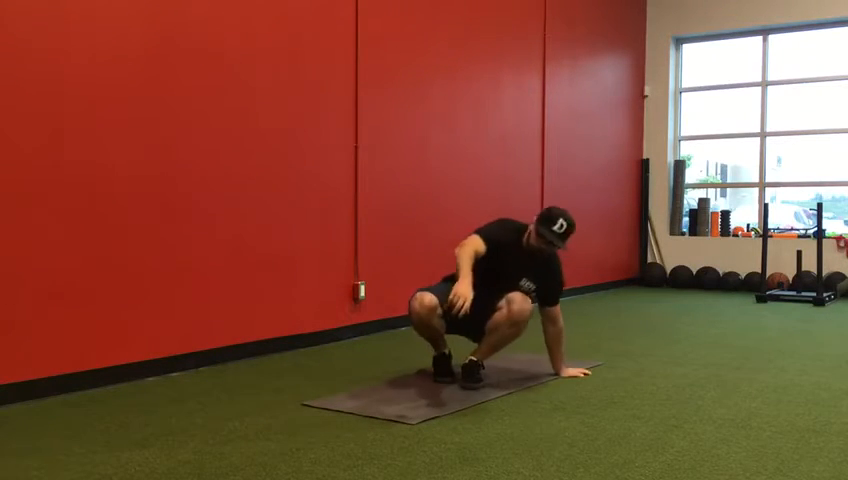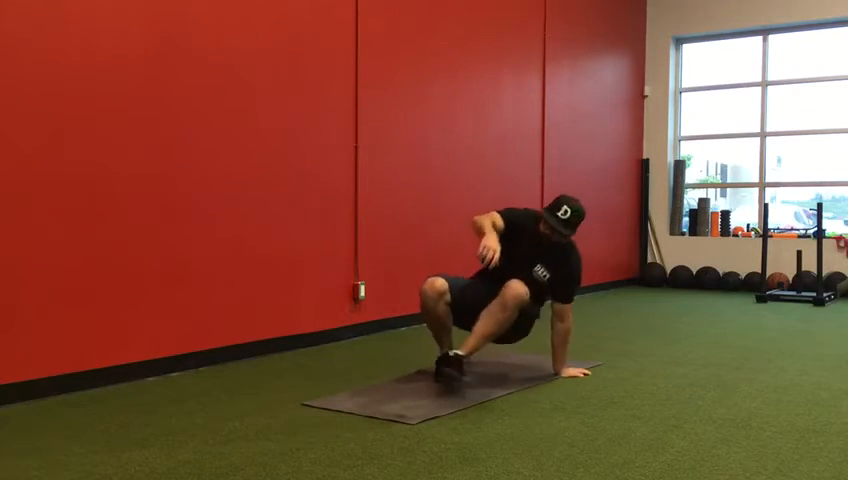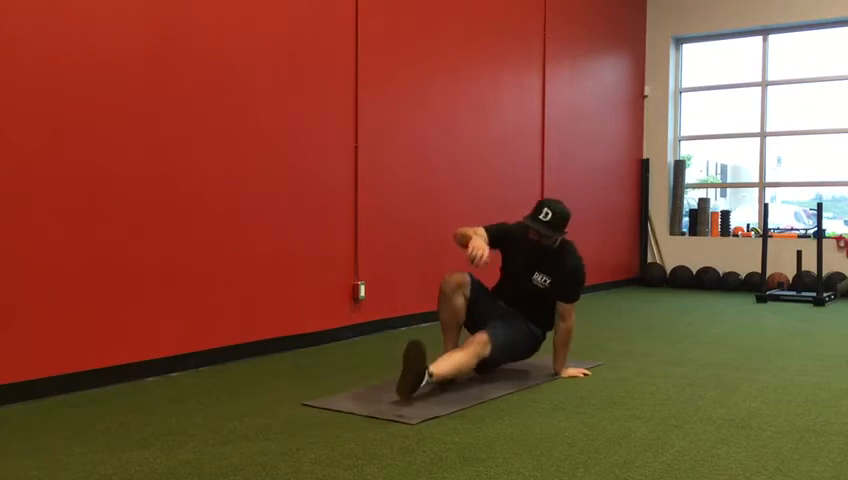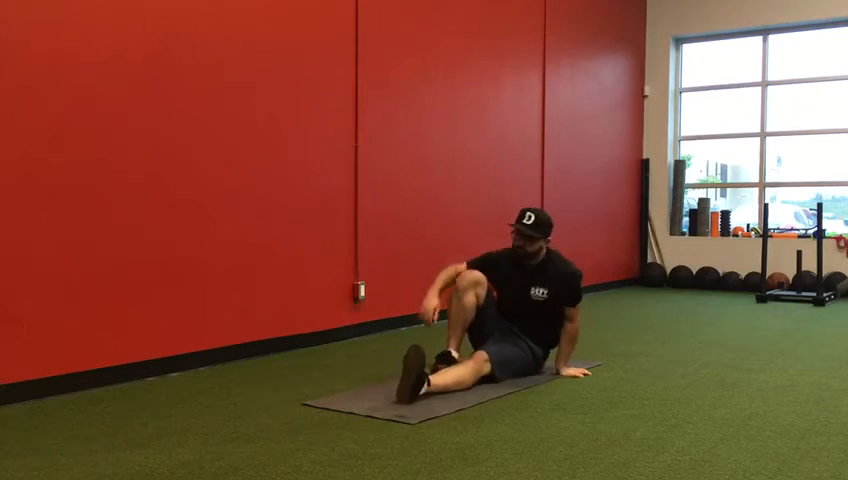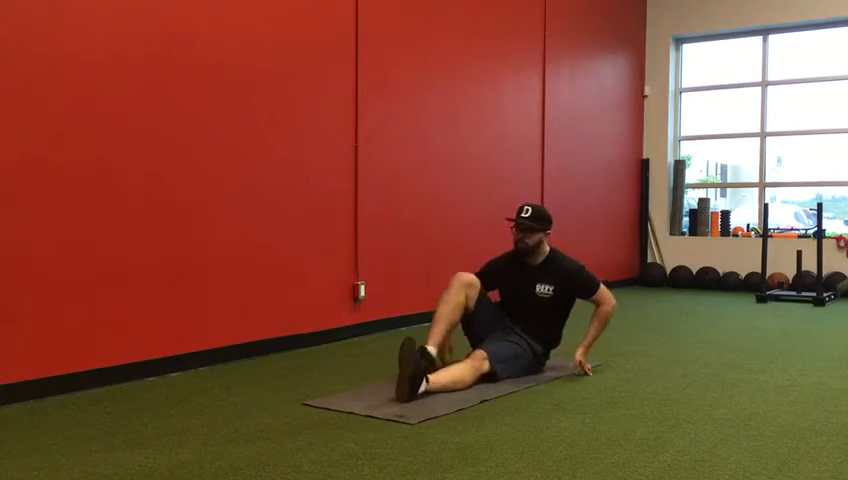
dt=0.3s
person 1, frame 1
left shoulder: (550, 267)
right shoulder: (504, 231)
left elbow: (552, 319)
right elbow: (465, 248)
left wrist: (560, 368)
right wrist: (465, 281)
left hip: (493, 315)
left knee: (520, 306)
right knee: (421, 304)
left ankle: (475, 362)
right ankle: (442, 355)
person 1, frame 2
left shoulder: (569, 261)
right shoulder: (524, 220)
left elbow: (561, 317)
right elbow: (480, 221)
left wrist: (560, 367)
right wrist: (490, 235)
left hip: (517, 317)
left knee: (515, 290)
right knee: (432, 288)
left ankle: (459, 355)
right ankle: (449, 358)
person 1, frame 3
left shoulder: (570, 264)
right shoulder: (516, 233)
left elbow: (564, 318)
right elbow: (460, 234)
left wrist: (560, 368)
right wrist: (476, 239)
left hip: (527, 328)
right hip: (495, 306)
left knee: (479, 343)
right knee: (454, 281)
left ankle: (424, 375)
right ankle: (449, 356)
person 1, frame 4
left shoulder: (563, 273)
right shoulder: (500, 260)
left elbow: (572, 319)
right elbow: (453, 271)
left wrist: (562, 362)
right wrist: (432, 293)
left hip: (528, 346)
right hip: (497, 326)
left knee: (480, 361)
right knee: (471, 279)
left ankle: (423, 384)
right ankle: (450, 356)
person 1, frame 5
left shoulder: (567, 271)
right shoulder: (503, 264)
left elbow: (607, 303)
right elbow: (460, 292)
left wrist: (582, 349)
right wrist: (442, 332)
left hip: (529, 345)
right hip: (496, 325)
left knee: (480, 359)
right knee: (464, 280)
left ankle: (422, 382)
right ankle: (429, 354)
